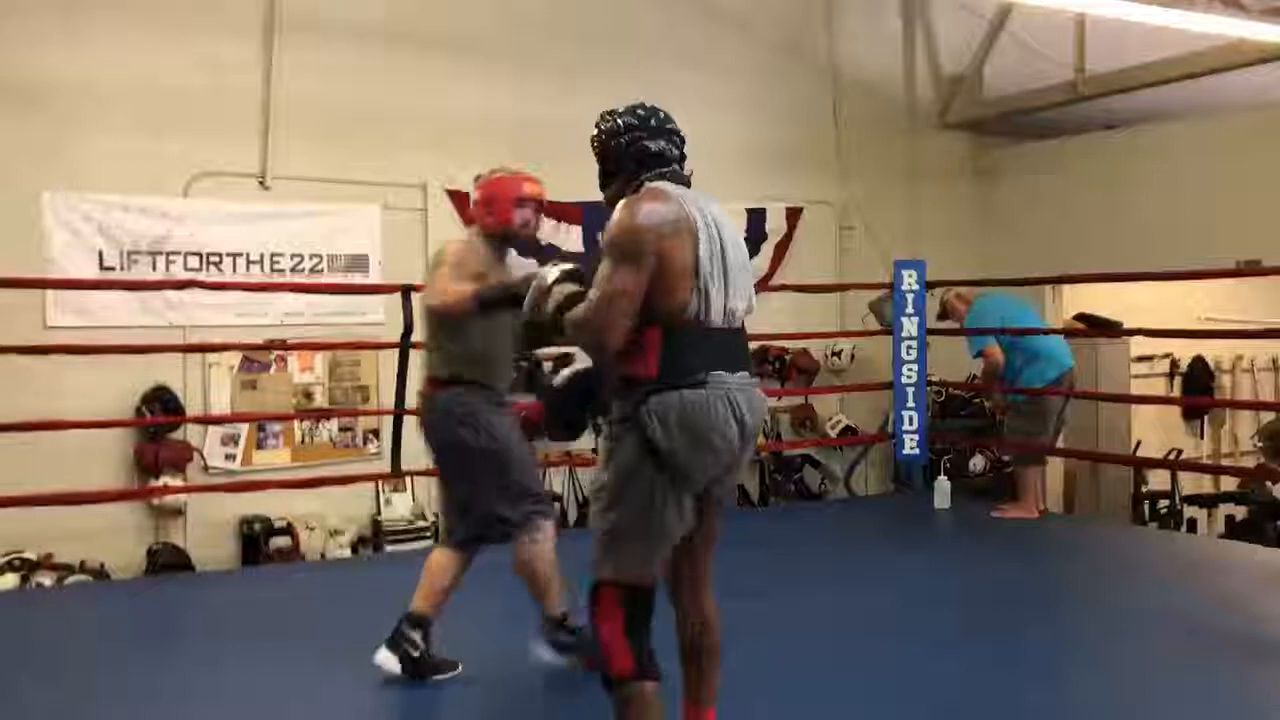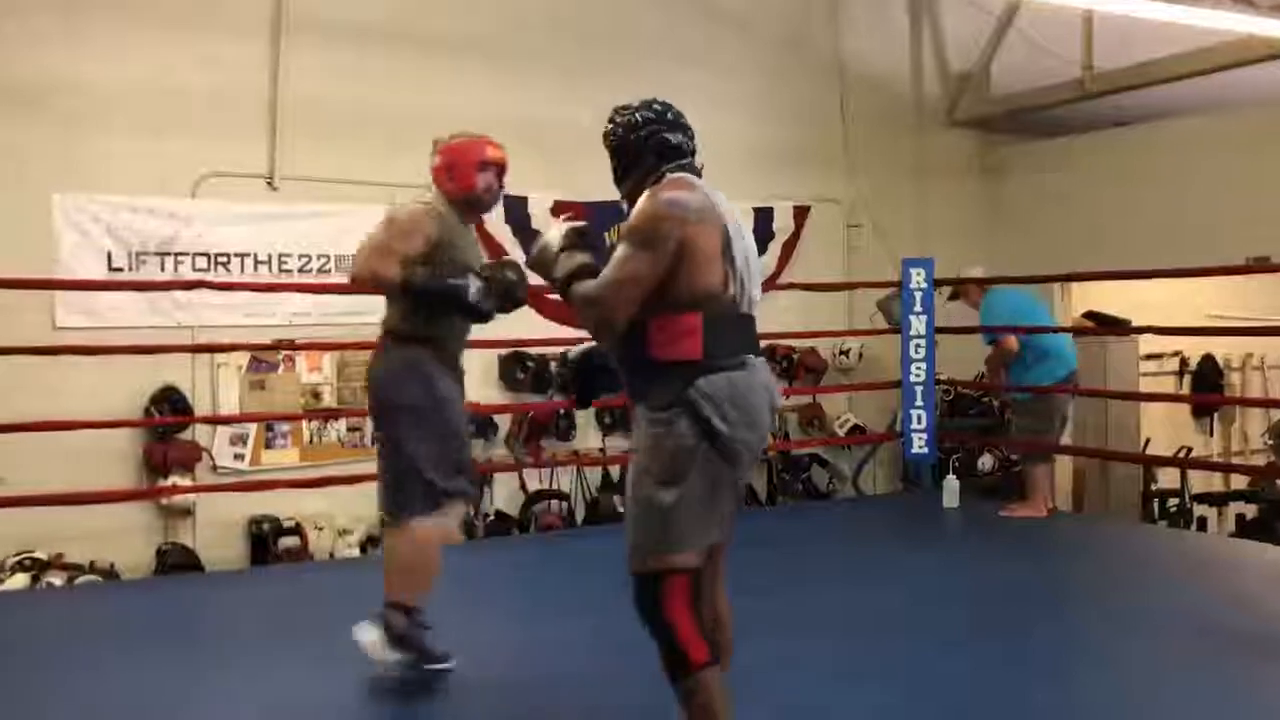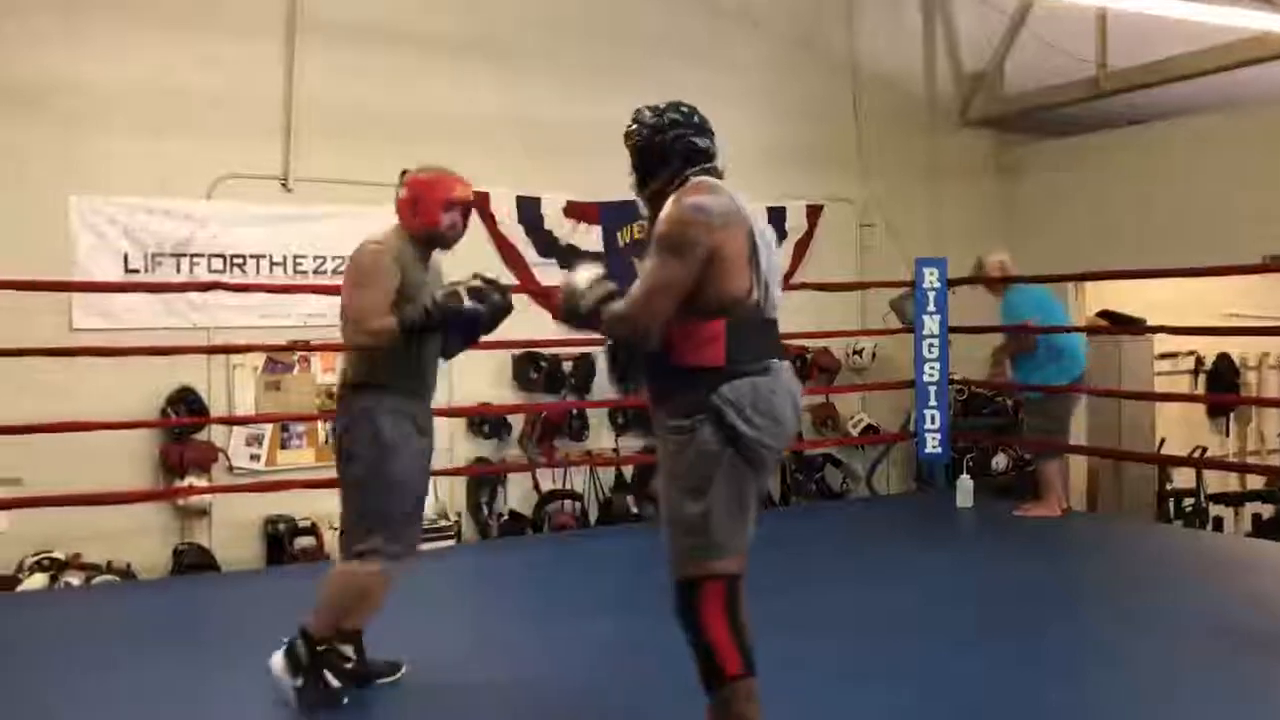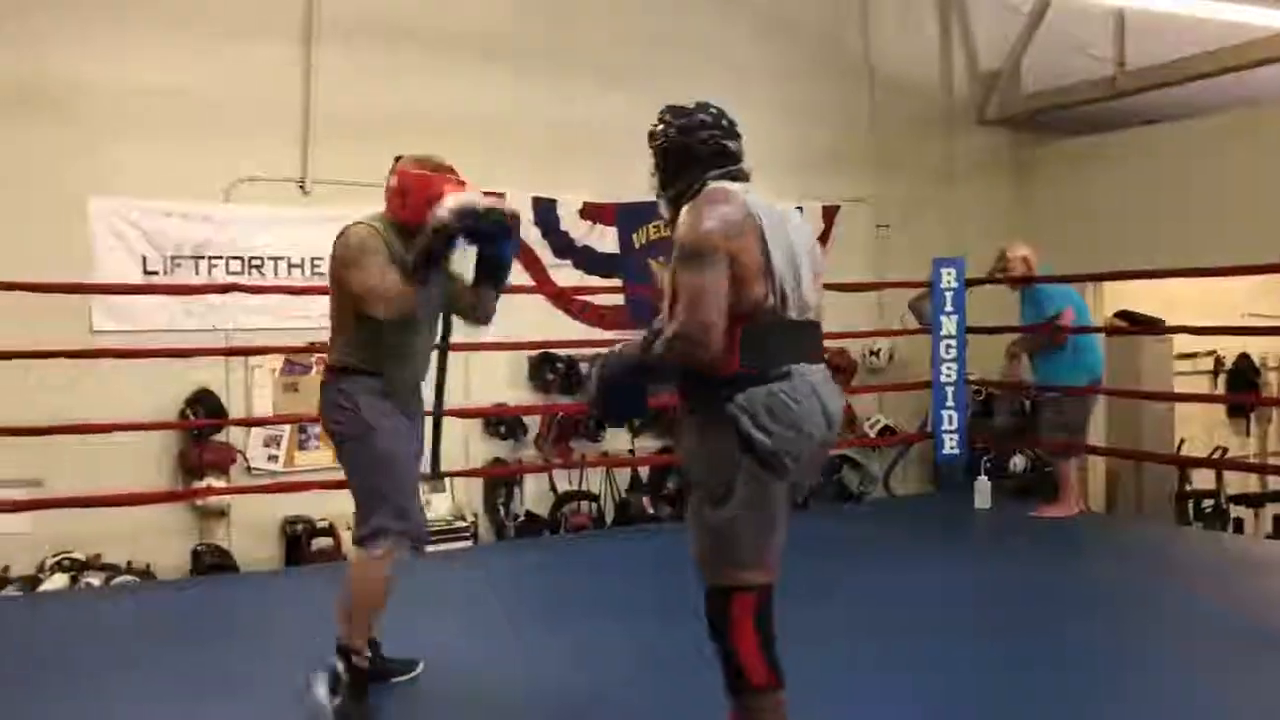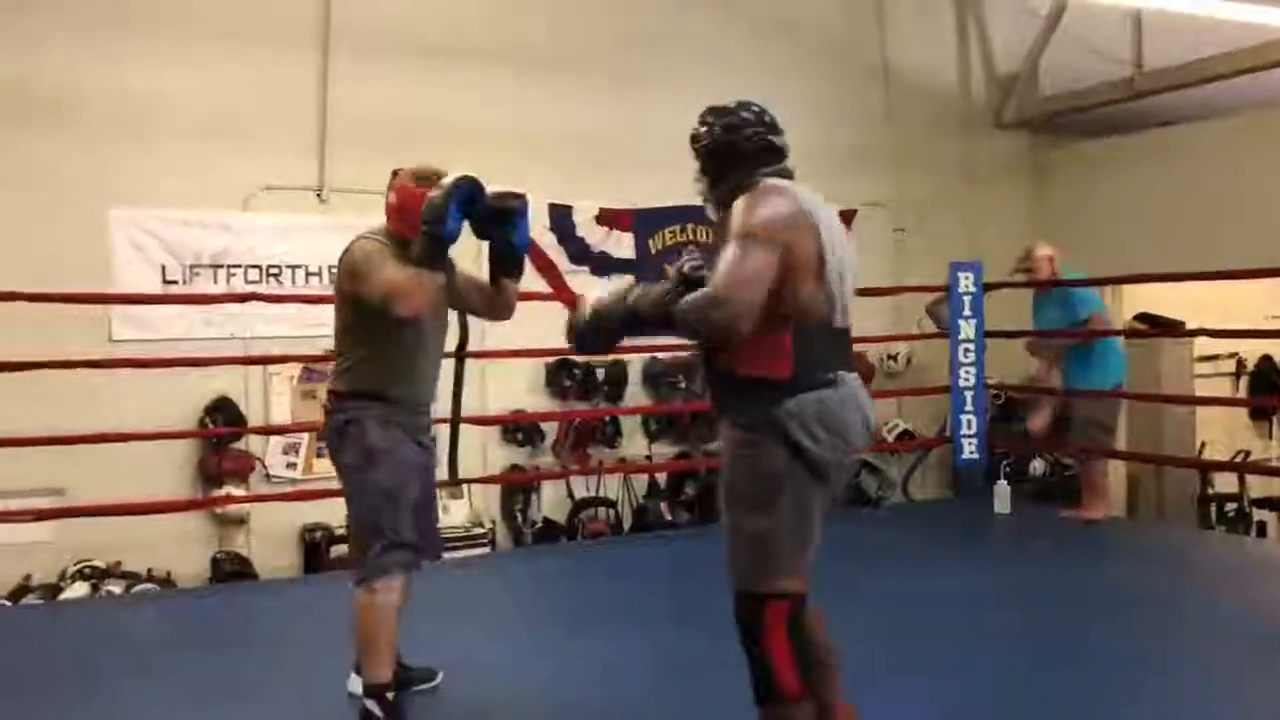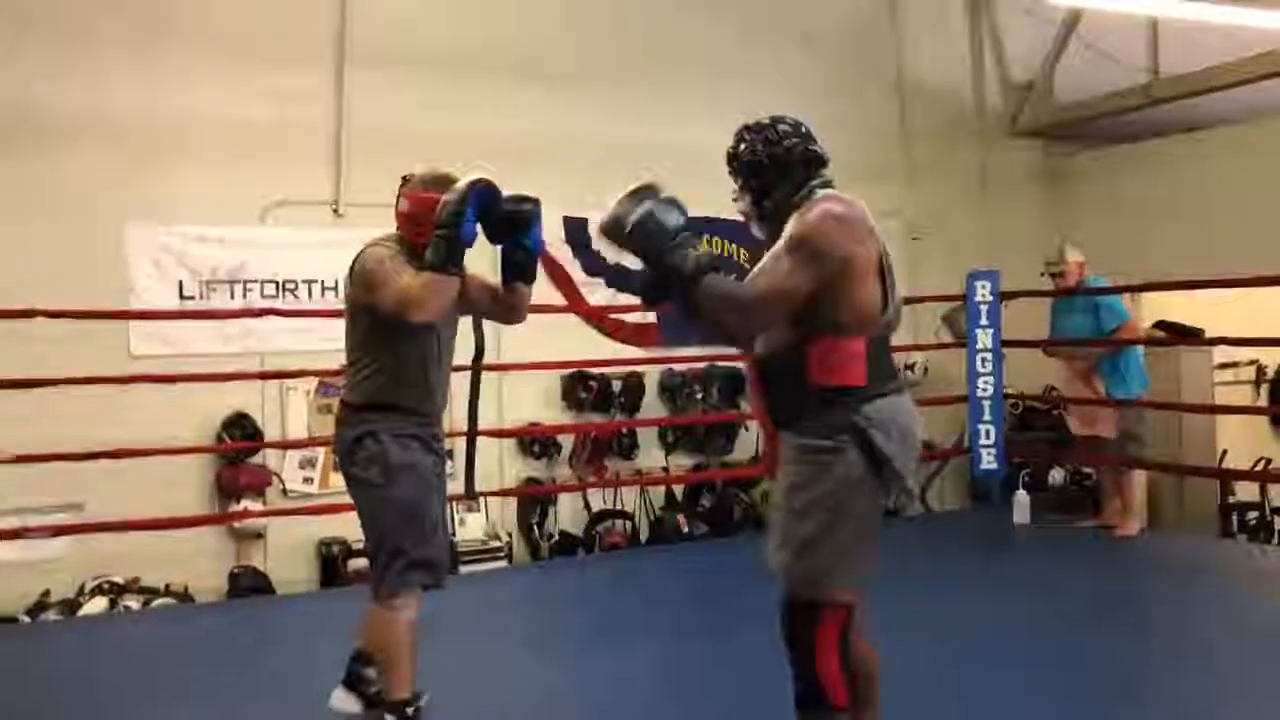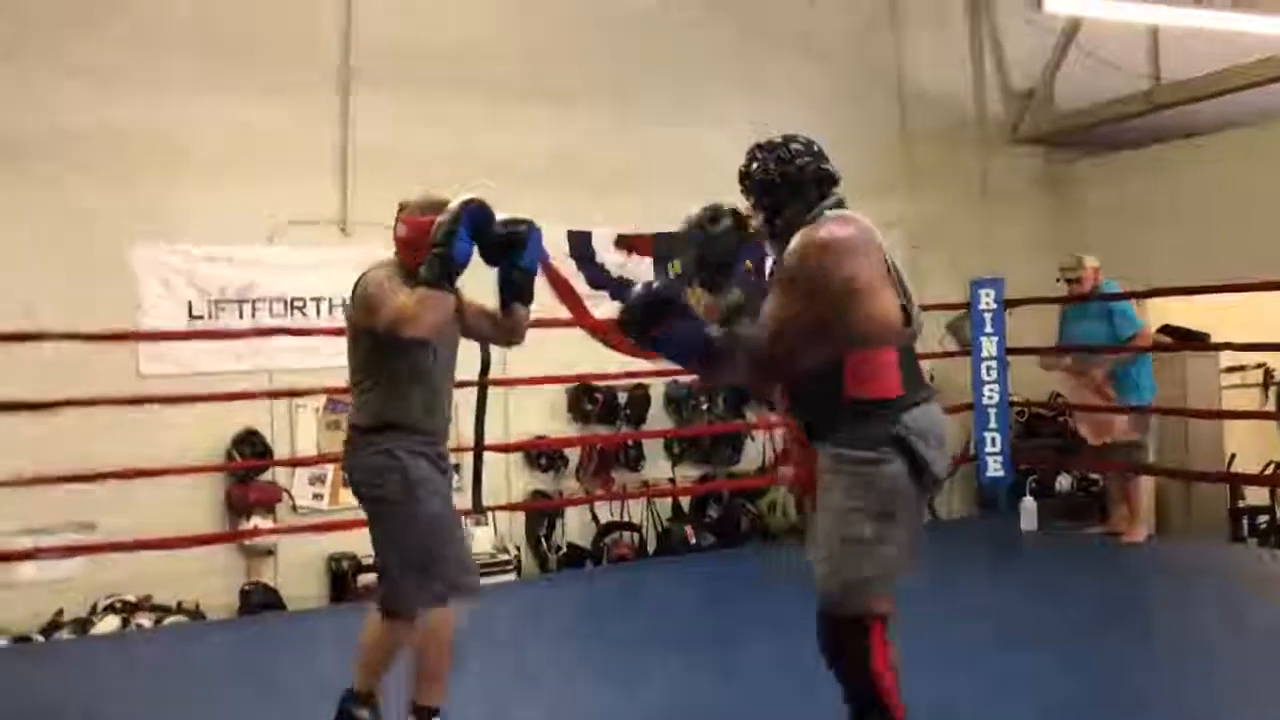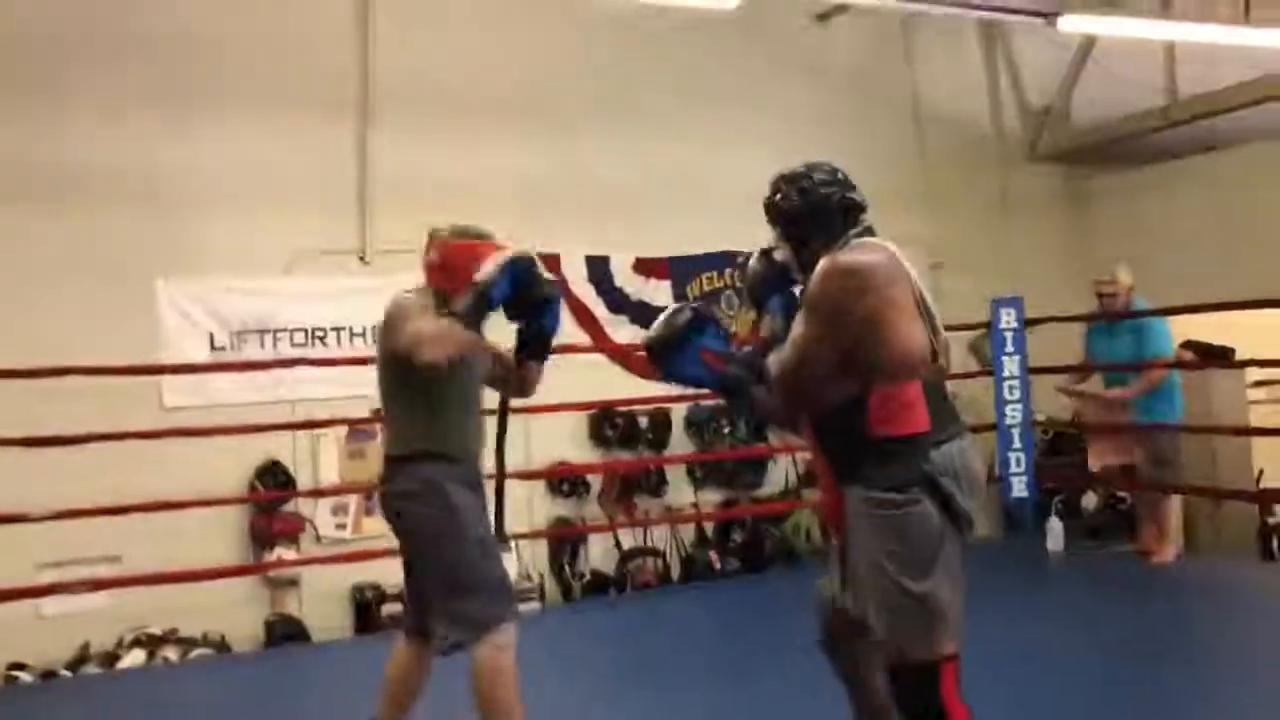
dt=0.2s
person 1, frame 1
left shoulder: (643, 211)
right shoulder: (712, 215)
left elbow: (603, 333)
left wrist: (558, 299)
left hip: (670, 415)
right hip: (731, 404)
left knee: (618, 603)
right knee: (691, 578)
person 1, frame 2
left shoulder: (666, 199)
right shoulder: (710, 205)
left elbow: (606, 311)
left wrist: (563, 264)
right wrist: (608, 355)
left hip: (695, 404)
right hip: (734, 393)
left knee: (664, 585)
right knee: (702, 572)
person 1, frame 3
left shoulder: (692, 205)
right shoulder: (729, 210)
left elbow: (641, 325)
left wrist: (591, 297)
right wrist: (618, 301)
left hip: (718, 411)
right hip: (750, 398)
left knee: (704, 594)
right knee: (718, 582)
person 1, frame 4
left shoulder: (708, 212)
right shoulder: (780, 215)
left elbow: (701, 338)
left wrist: (636, 363)
right wrist: (668, 335)
left hip: (748, 415)
right hip: (801, 399)
left knee: (736, 605)
right knee: (746, 587)
person 1, frame 5
left shoulder: (765, 205)
right shoulder: (804, 210)
left elbow: (730, 312)
left wrist: (639, 306)
right wrist: (694, 290)
left hip: (786, 418)
right hip: (825, 405)
left knee: (767, 608)
right knee: (786, 592)
person 1, frame 6
left shoulder: (825, 217)
right shoulder: (820, 224)
left elbow: (749, 308)
right elbow: (770, 329)
left wrist: (674, 255)
right wrist: (695, 282)
left hip: (843, 434)
right hip: (841, 430)
left knee: (813, 618)
right knee: (835, 605)
person 1, frame 7
left shoulder: (825, 241)
right shoulder: (827, 245)
left elbow: (763, 358)
right elbow: (774, 369)
right wrist: (683, 335)
left hip: (878, 446)
right hip: (864, 445)
left knee: (850, 630)
right knee: (858, 619)
person 1, frame 8
left shoulder: (848, 269)
right shoulder: (859, 271)
left elbow: (791, 389)
right elbow: (803, 405)
left wrist: (773, 316)
right wrist: (723, 369)
left hip: (908, 482)
right hip: (888, 481)
left knee: (919, 670)
right knee: (842, 633)
person 2, frame 1
left shoulder: (494, 262)
right shoulder: (464, 252)
left elbow: (502, 329)
right elbow: (438, 300)
right wrist: (514, 291)
left hip: (468, 403)
right hip: (464, 404)
left knee: (466, 532)
right knee: (530, 512)
left ankle: (405, 644)
right ankle: (559, 627)
person 2, frame 2
left shoulder: (461, 228)
right shoulder: (422, 215)
right elbow: (365, 268)
left wrist: (488, 290)
right wrist: (441, 287)
left hip: (428, 368)
right hip: (414, 366)
left knee: (412, 501)
right knee: (445, 496)
left ankle: (394, 623)
right ankle: (397, 624)
person 2, frame 3
left shoulder: (428, 264)
right shoulder: (379, 255)
left elbow: (433, 345)
right elbow: (360, 330)
left wrist: (463, 321)
right wrist: (426, 318)
left hip: (408, 411)
right hip: (377, 411)
left knee: (384, 541)
right knee: (379, 545)
left ankle: (343, 653)
right ankle: (304, 652)
person 2, frame 4
left shoulder: (429, 251)
right shoulder: (363, 239)
left elbow: (478, 312)
right elbow: (385, 303)
left wrist: (495, 257)
right wrist: (433, 248)
left hip: (404, 398)
right hip: (361, 394)
left knee: (394, 529)
right knee: (389, 527)
left ankle: (361, 651)
right ankle: (345, 666)
person 2, frame 5
left shoulder: (437, 266)
right shoulder: (367, 253)
left elbow: (499, 307)
right elbow: (407, 302)
left wrist: (507, 246)
right wrist: (437, 235)
left hip: (410, 421)
right hip: (367, 421)
left knee: (404, 551)
right knee: (385, 558)
left ankle: (377, 664)
person 2, frame 6
left shoulder: (443, 268)
right shoulder: (379, 260)
left elbow: (511, 310)
right elbow: (422, 308)
left wrist: (520, 249)
right wrist: (451, 240)
left hip: (420, 432)
right hip: (379, 434)
left knee: (410, 567)
right knee: (404, 574)
person 2, frame 7
left shoulder: (441, 293)
right shoulder: (379, 284)
left elbow: (509, 333)
right elbow: (417, 325)
left wrist: (517, 273)
right wrist: (445, 259)
left hip: (421, 453)
right hip: (389, 455)
left knee: (404, 597)
right knee: (445, 588)
person 2, frame 8
left shoulder: (460, 324)
right shoulder: (409, 309)
left elbow: (519, 384)
right elbow: (431, 352)
left wrist: (536, 327)
right wrist: (480, 299)
left hip: (448, 482)
right hip: (427, 483)
left knee: (425, 626)
right knee: (493, 623)
person 3, frame 1
left shoulder: (975, 317)
right shoulder: (996, 300)
left elbow: (995, 360)
left wrist: (992, 388)
right wrist: (999, 385)
left hip: (1039, 376)
right hip: (1060, 367)
left knee: (1024, 443)
right knee: (1035, 442)
left ankle: (1027, 505)
right ankle: (1036, 500)
person 3, frame 2
left shoulder: (991, 305)
right shoulder: (1012, 292)
left elbow: (1010, 347)
left wrist: (992, 366)
right wrist: (999, 368)
left hip: (1044, 374)
right hip: (1063, 367)
left knee: (1032, 440)
right knee: (1043, 439)
left ankle: (1036, 504)
right ankle: (1044, 498)
person 3, frame 3
left shoulder: (1015, 295)
right shoulder: (1027, 289)
left elbow: (1030, 337)
left wrist: (1001, 353)
right wrist: (1004, 355)
left hip: (1053, 374)
right hip: (1066, 368)
left knee: (1043, 439)
right knee: (1051, 438)
left ankle: (1050, 503)
right ankle: (1058, 497)
person 3, frame 4
left shoulder: (1044, 288)
right shoulder: (1032, 291)
left elbow: (1064, 327)
right elbow: (1040, 332)
left wrist: (1023, 344)
right wrist: (1019, 348)
left hip: (1073, 374)
right hip: (1061, 374)
left knee: (1059, 439)
right knee: (1061, 439)
left ankle: (1067, 502)
right ankle: (1073, 499)
person 3, frame 5
left shoulder: (1074, 289)
right shoulder: (1042, 295)
left elbow: (1101, 326)
right elbow: (1045, 339)
left wrist: (1059, 346)
right wrist: (1038, 346)
left hip: (1098, 375)
right hip: (1074, 377)
left knee: (1090, 439)
right knee: (1080, 439)
left ankle: (1100, 502)
right ankle: (1090, 501)
person 3, frame 6
left shoulder: (1100, 294)
right shoulder: (1060, 303)
left elbow: (1132, 332)
right elbow: (1054, 344)
left wrist: (1091, 354)
right wrist: (1059, 351)
left hip: (1120, 384)
right hip: (1088, 386)
left knee: (1120, 451)
right knee: (1100, 450)
left ankle: (1131, 516)
right ankle: (1110, 512)
person 3, frame 7
left shoulder: (1114, 301)
right shoulder: (1070, 309)
left elbow: (1144, 340)
right elbow: (1064, 348)
left wrist: (1106, 366)
right wrist: (1055, 360)
left hip: (1127, 392)
right hip: (1094, 394)
left knee: (1127, 458)
right knee: (1106, 458)
left ankle: (1139, 522)
right ankle: (1117, 518)
person 3, frame 8
left shoulder: (1148, 320)
right shoulder: (1097, 324)
left elbow: (1164, 366)
right elbow: (1090, 363)
left wrist: (1128, 393)
right wrist: (1072, 382)
left hip: (1155, 411)
right hip: (1120, 412)
left knee: (1157, 477)
right knee: (1134, 476)
left ankle: (1168, 542)
right ankle: (1146, 537)
